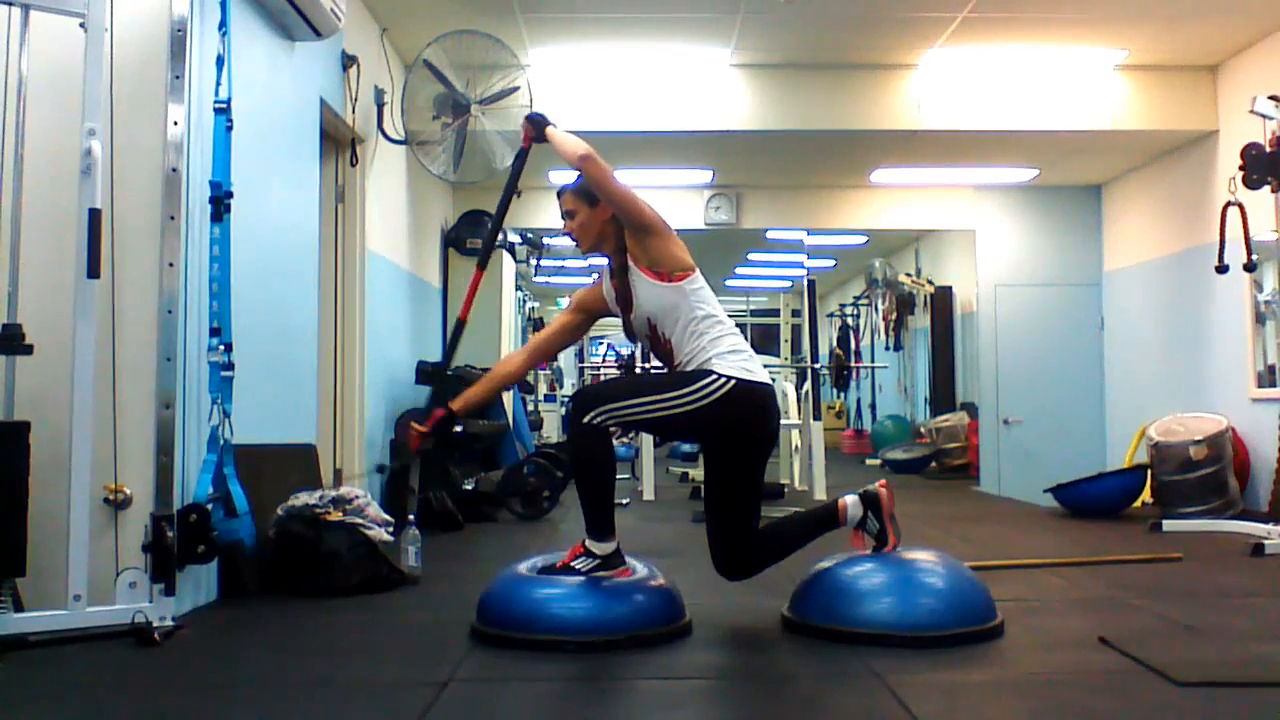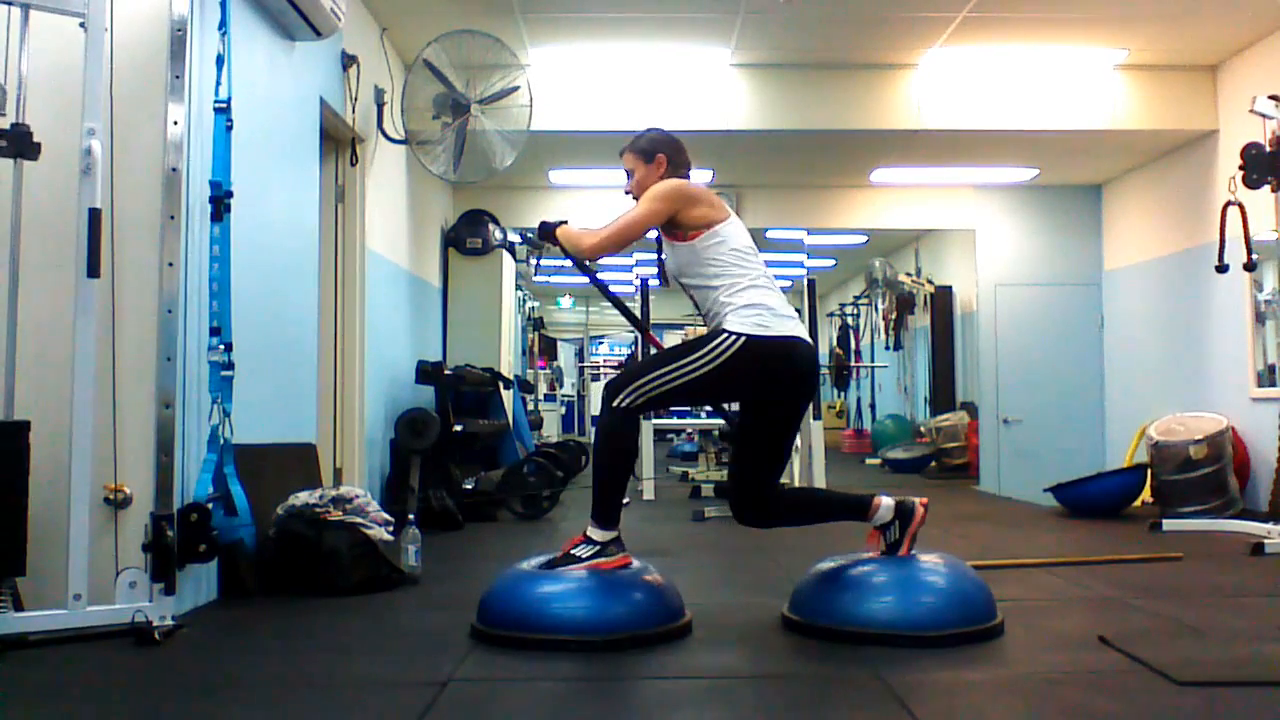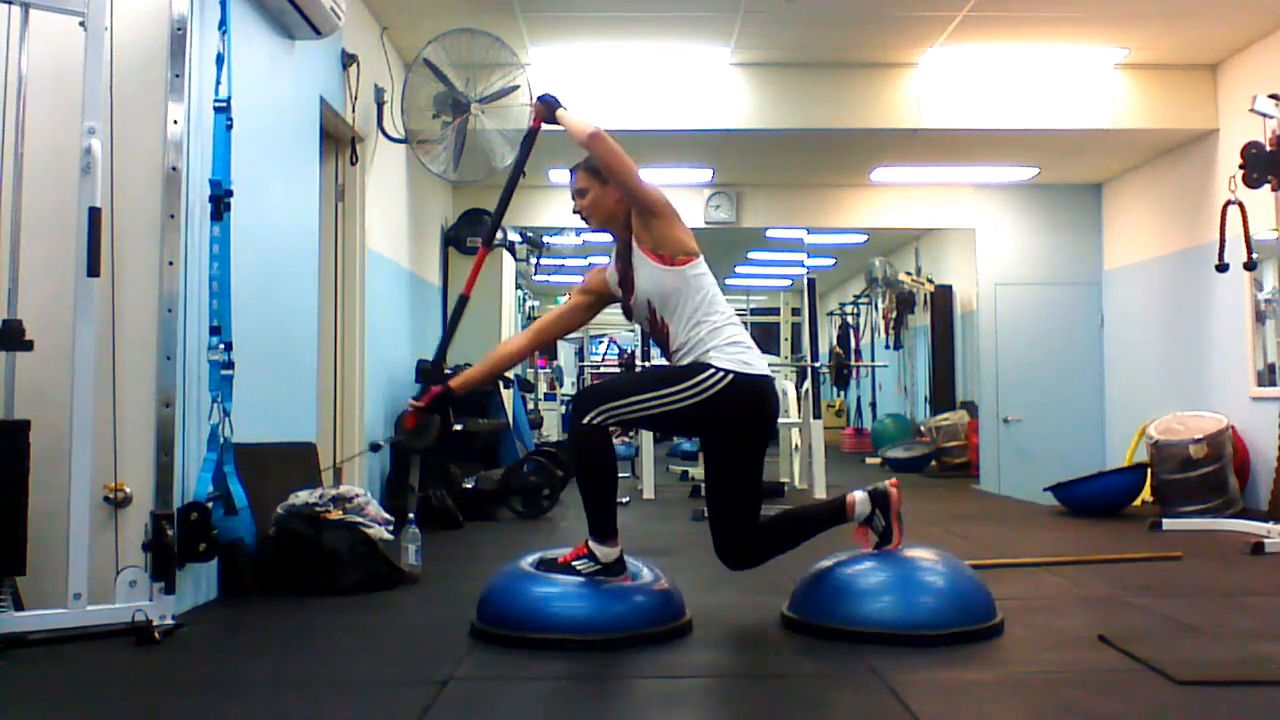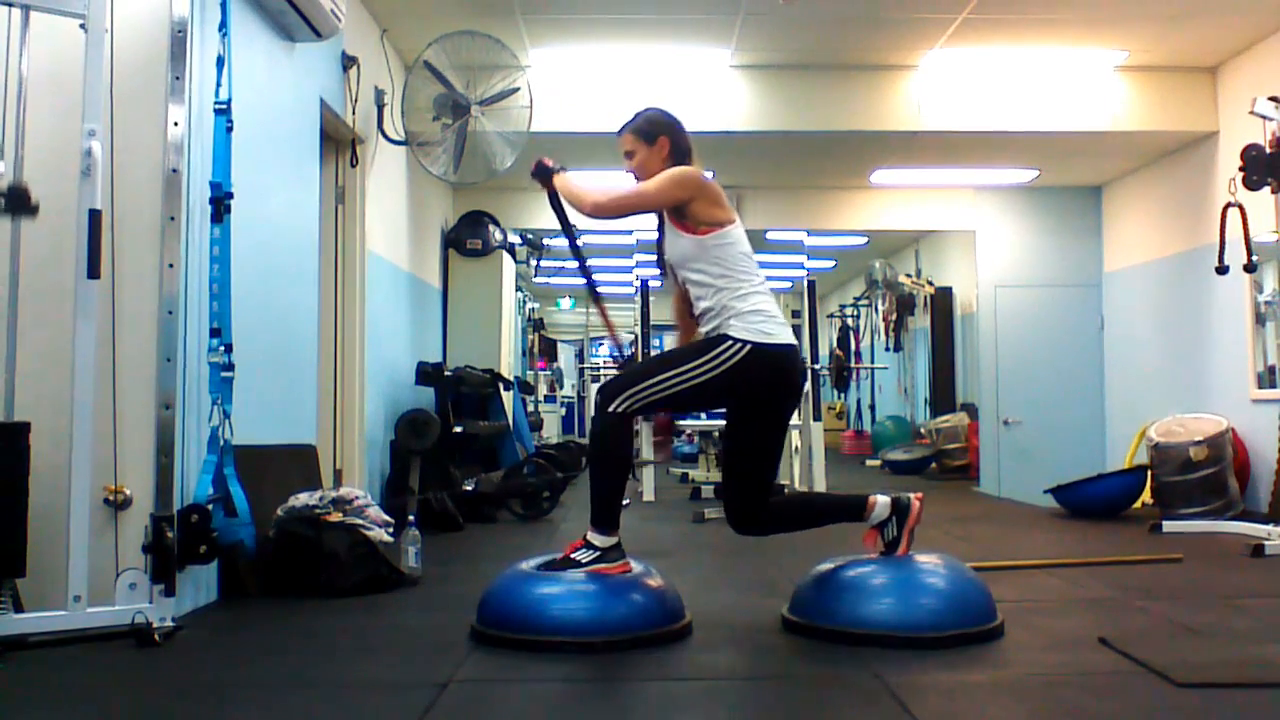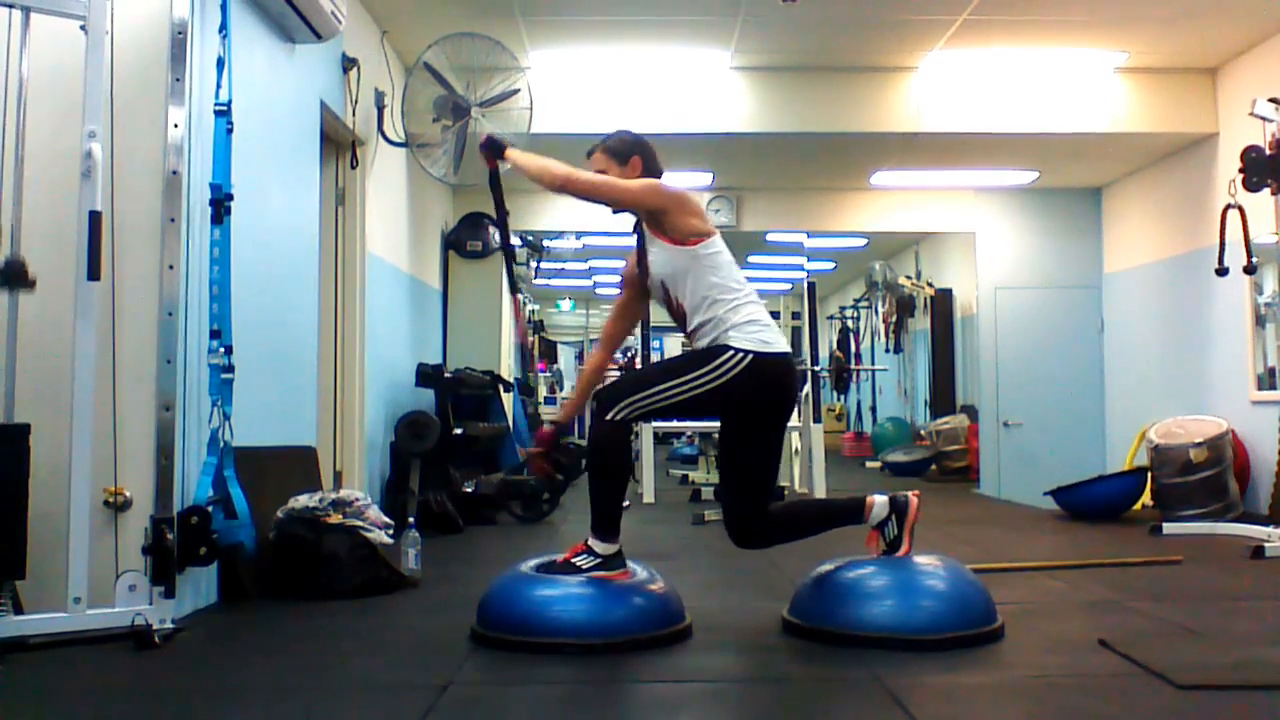
dt=1s
person 1, frame 1
left shoulder: (648, 235)
right shoulder: (596, 296)
left elbow: (585, 160)
right elbow: (525, 358)
left wrist: (546, 130)
right wrist: (451, 412)
left hip: (735, 392)
right hip: (737, 405)
left knee: (588, 408)
right knee: (736, 560)
left ankle: (601, 551)
right ankle: (861, 507)
person 1, frame 2
left shoulder: (676, 193)
right shoulder: (700, 214)
left elbow: (594, 246)
left wrist: (557, 231)
left hip: (755, 344)
right hip: (792, 356)
left knee: (620, 396)
right knee: (753, 503)
left ankle: (602, 539)
right ankle: (890, 510)
person 1, frame 3
left shoulder: (655, 220)
right shoulder: (606, 281)
left elbow: (597, 139)
right elbow: (527, 340)
left wrist: (556, 113)
right wrist: (450, 388)
left hip: (734, 382)
right hip: (734, 395)
left knee: (588, 410)
right knee: (740, 549)
left ankle: (604, 553)
right ankle: (864, 503)
person 1, frame 4
left shoulder: (689, 183)
right shoulder: (679, 220)
left elbow: (598, 205)
right elbow: (689, 320)
left wrist: (555, 176)
right wrist: (670, 405)
left hip: (751, 348)
right hip: (773, 362)
left knee: (614, 399)
right knee: (748, 513)
left ankle: (602, 545)
right ankle: (887, 509)
person 1, frame 5
left shoulder: (668, 201)
right shoulder: (638, 263)
left elbow: (568, 177)
right elbow: (604, 348)
left wrist: (508, 153)
right wrist: (560, 422)
left hip: (750, 359)
right hip: (758, 372)
left knee: (612, 406)
right knee: (750, 527)
left ankle: (603, 552)
right ankle: (883, 508)
